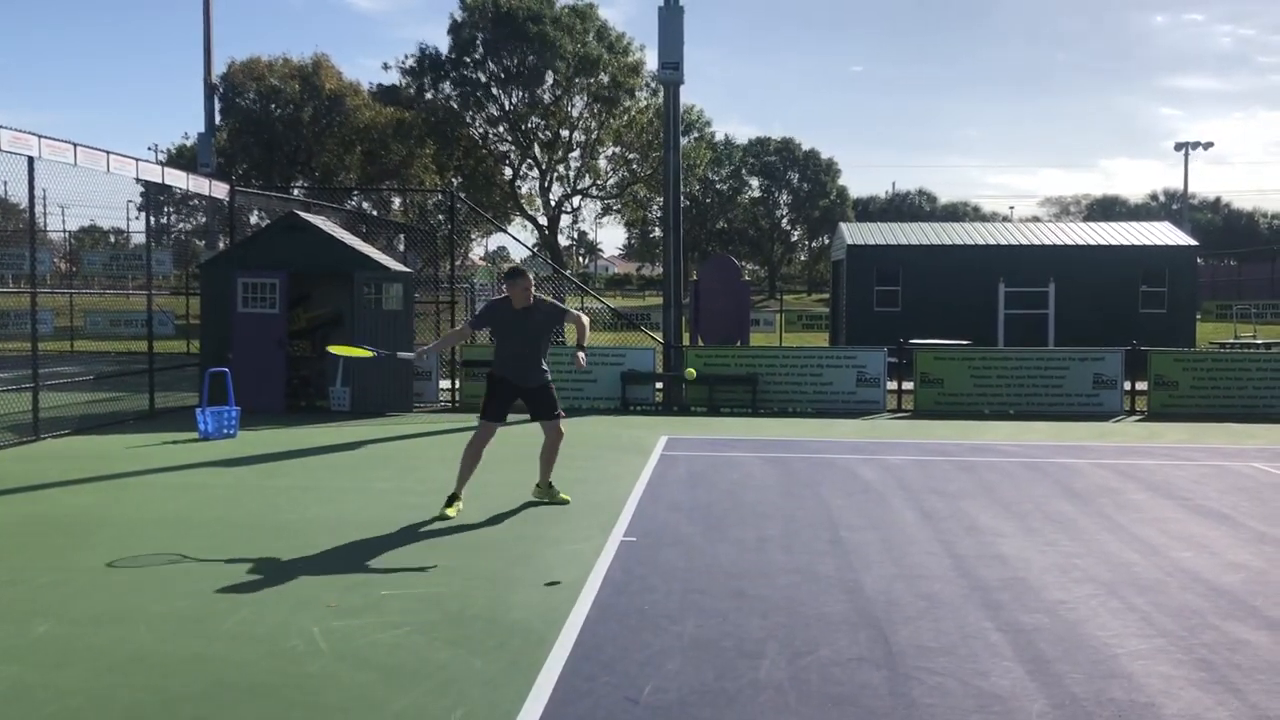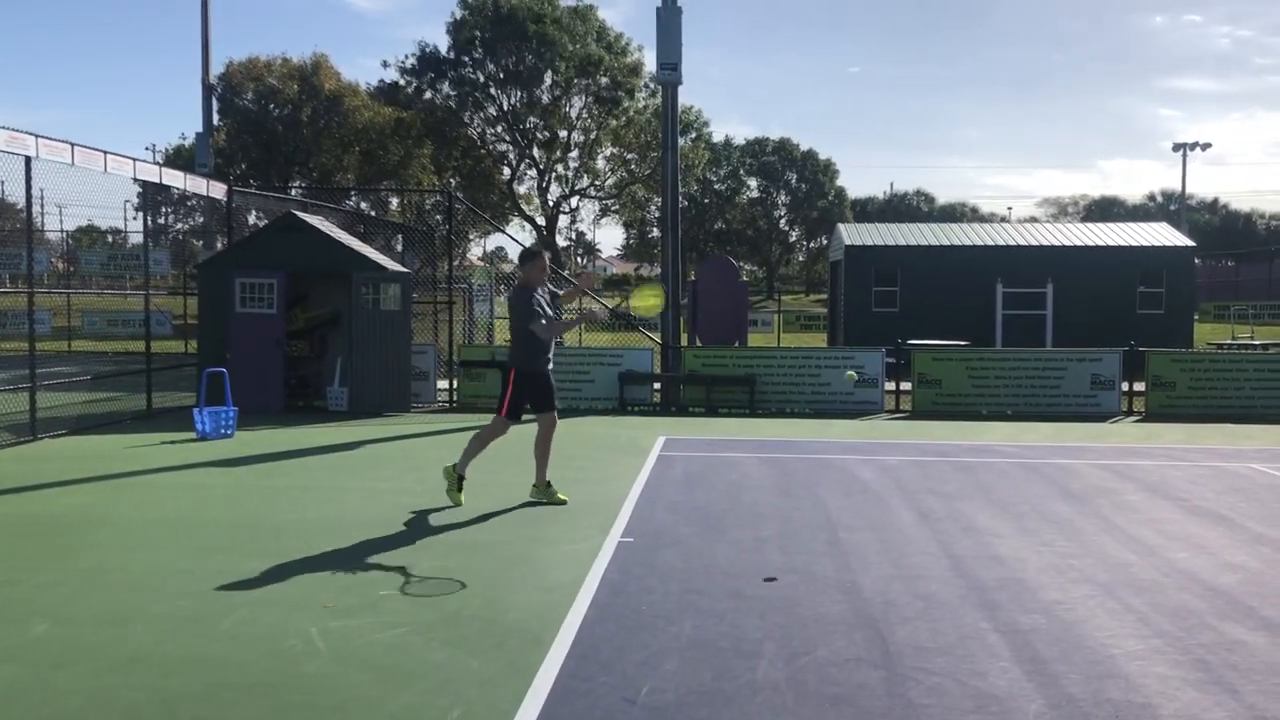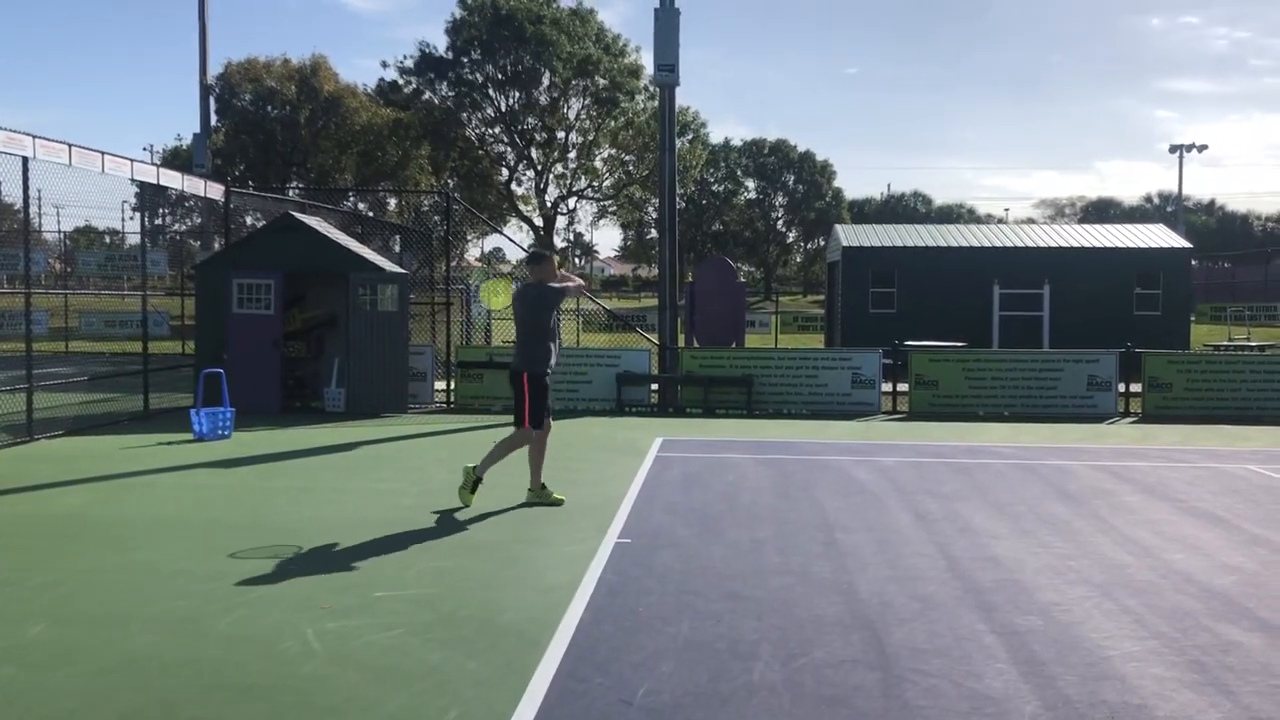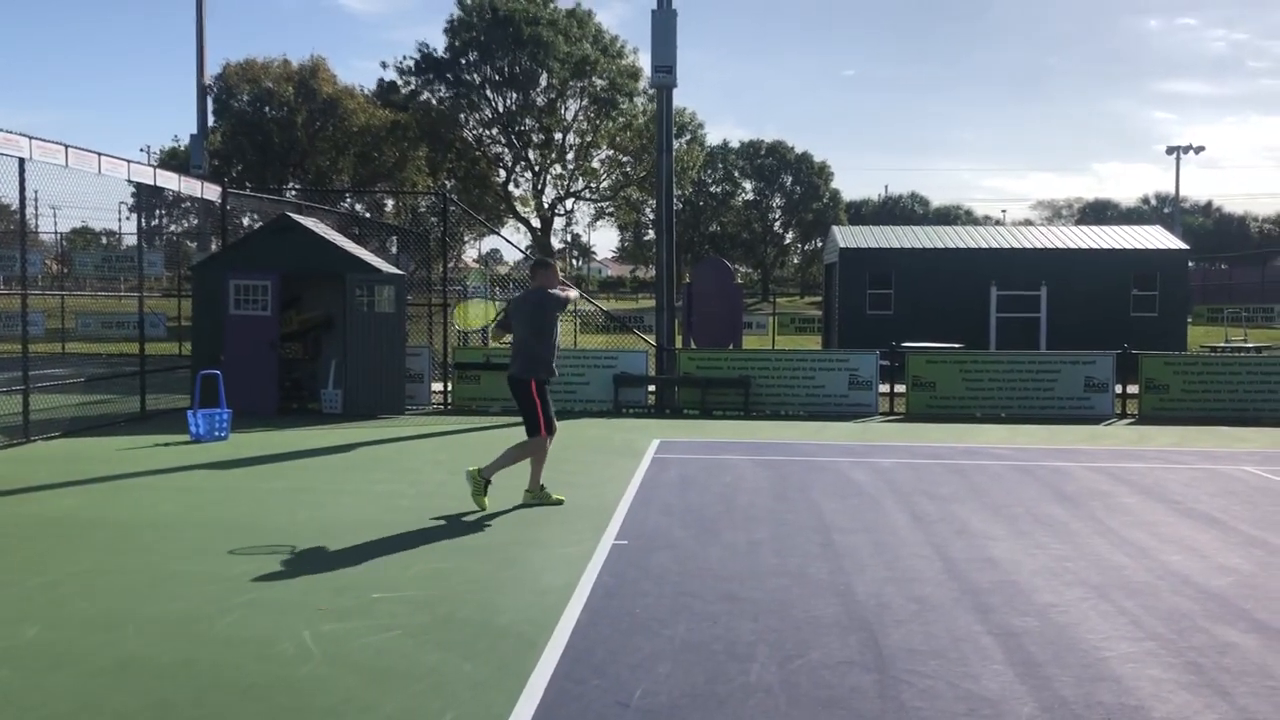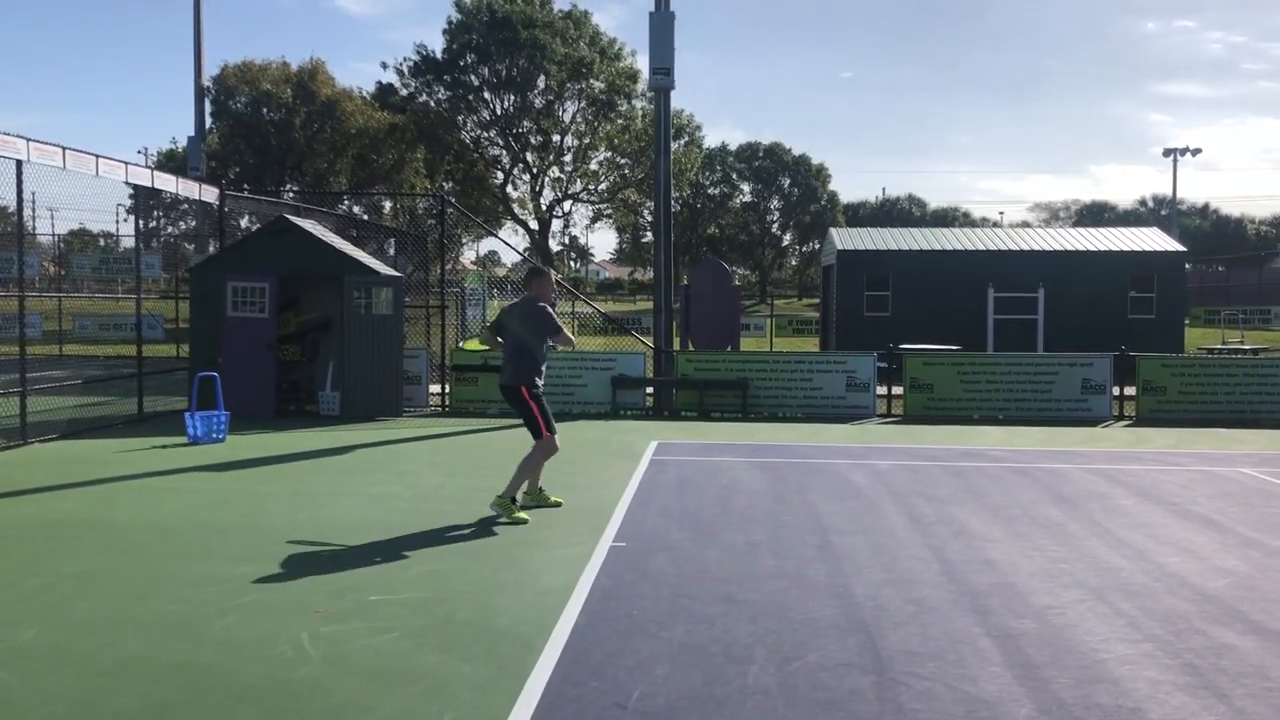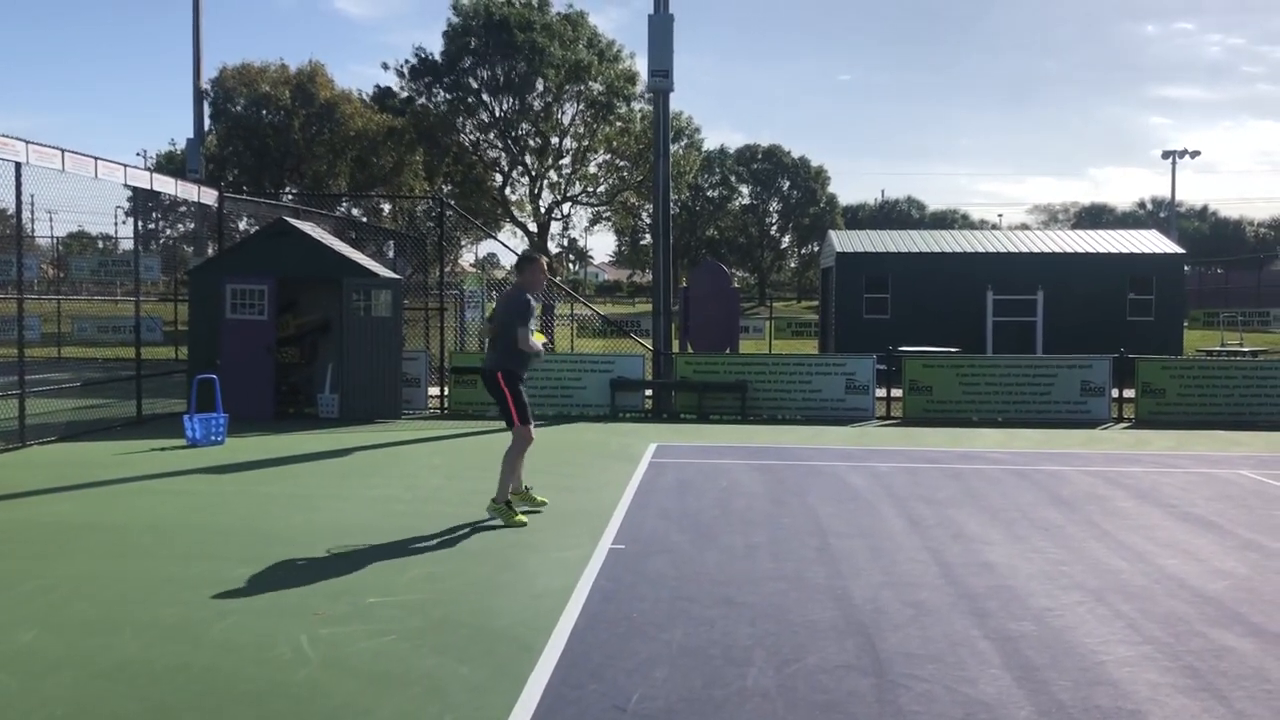
dt=0.2s
person 1, frame 1
left shoulder: (546, 307)
right shoulder: (495, 309)
left elbow: (580, 319)
right elbow: (462, 332)
left wrist: (580, 349)
right wrist: (432, 349)
left hip: (538, 380)
right hip: (504, 378)
left knee: (555, 433)
right knee: (482, 435)
left ankle: (543, 486)
right ankle: (456, 495)
person 1, frame 2
left shoulder: (542, 287)
right shoulder: (523, 296)
left elbow: (561, 299)
right elbow: (546, 331)
left wrist: (581, 284)
right wrist: (582, 318)
left hip: (542, 368)
right hip: (520, 369)
left knee: (548, 424)
right knee: (499, 426)
left ankle: (540, 486)
right ankle: (457, 471)
person 1, frame 3
left shoulder: (525, 292)
right shoulder: (541, 292)
right elbow: (577, 286)
right wrist: (567, 278)
left hip: (538, 371)
right hip: (528, 373)
left knee: (543, 428)
right knee: (525, 435)
left ankle: (536, 489)
right ankle: (476, 473)
person 1, frame 4
left shoulder: (516, 302)
right shoulder: (547, 298)
left elbow: (497, 334)
right elbow: (573, 293)
right wrist: (559, 288)
left hip: (524, 376)
right hip: (530, 380)
left knee: (547, 432)
right knee: (538, 441)
left ankle: (534, 490)
right ankle: (483, 474)
person 1, frame 5
left shoulder: (510, 310)
right shoulder: (540, 310)
left elbow: (486, 338)
right elbow: (568, 342)
right wrist: (554, 336)
left hip: (514, 383)
right hip: (522, 385)
left knee: (546, 439)
right knee: (549, 445)
left ankle: (532, 492)
right ankle: (505, 498)
person 1, frame 6
left shoulder: (508, 297)
right shoulder: (523, 300)
left elbow: (488, 329)
right elbow: (524, 343)
right wrist: (538, 348)
left hip: (501, 372)
right hip: (502, 373)
left knee: (522, 435)
right knee: (523, 437)
left ankle: (518, 491)
right ankle: (499, 502)
